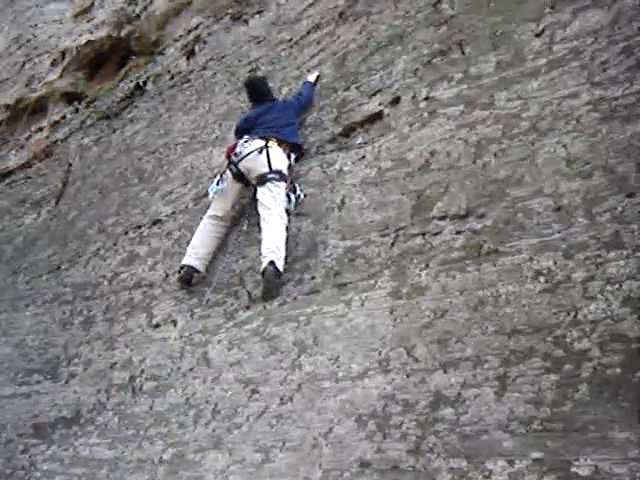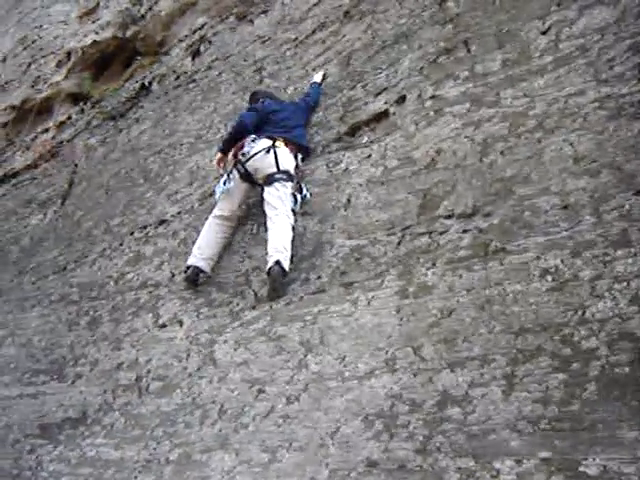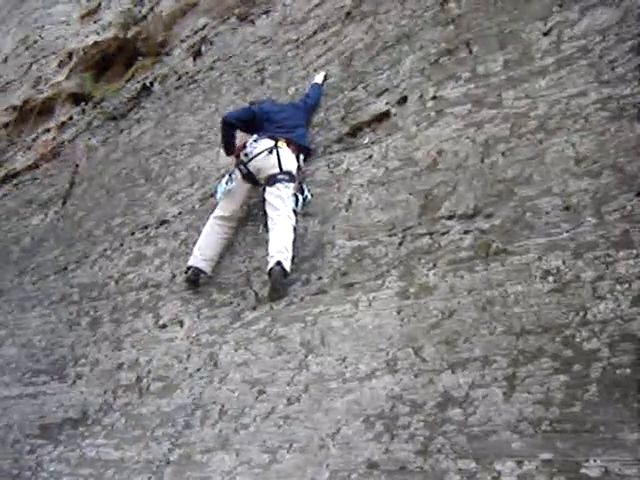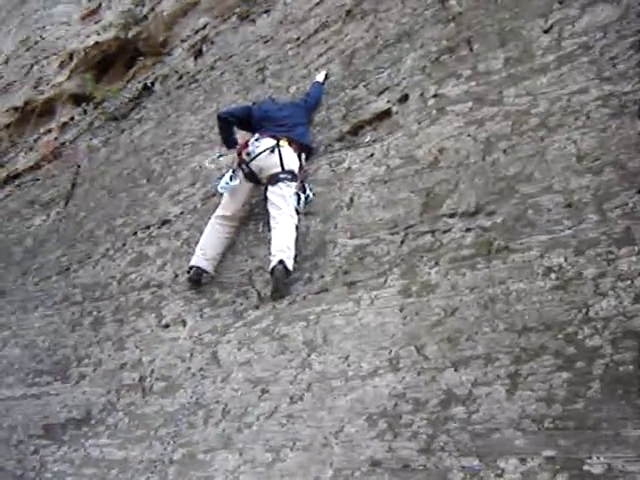
dt=0.5s
person 1, frame 1
left shoulder: (248, 117)
right shoulder: (289, 106)
left elbow: (239, 140)
right elbow: (306, 95)
right wrist: (310, 81)
left hip: (246, 153)
right hip: (275, 158)
left knee: (217, 214)
right knee: (273, 216)
left ankle: (190, 265)
right ankle: (272, 266)
person 1, frame 2
left shoulder: (261, 107)
right shoulder: (298, 107)
left elbow: (243, 124)
right elbow: (312, 96)
left wrist: (224, 150)
right wrist: (316, 81)
left hip: (254, 152)
right hip: (282, 158)
left knee: (223, 213)
right knee: (279, 215)
left ankle: (196, 266)
right ankle: (277, 266)
person 1, frame 3
left shoulder: (258, 110)
right shoulder: (298, 108)
left elbow: (229, 119)
right elbow: (312, 97)
left wrist: (231, 151)
right wrist: (318, 82)
left hip: (256, 152)
right hip: (285, 158)
left knee: (224, 214)
right knee: (281, 216)
left ankle: (197, 266)
right ankle: (278, 266)
person 1, frame 4
left shoulder: (257, 109)
right shoulder: (299, 107)
left elbow: (224, 116)
right elbow: (313, 95)
left wrist: (231, 145)
right wrist: (318, 80)
left hip: (258, 150)
right hip: (286, 157)
left knee: (226, 213)
right knee: (283, 215)
left ankle: (199, 266)
right ankle: (281, 265)
